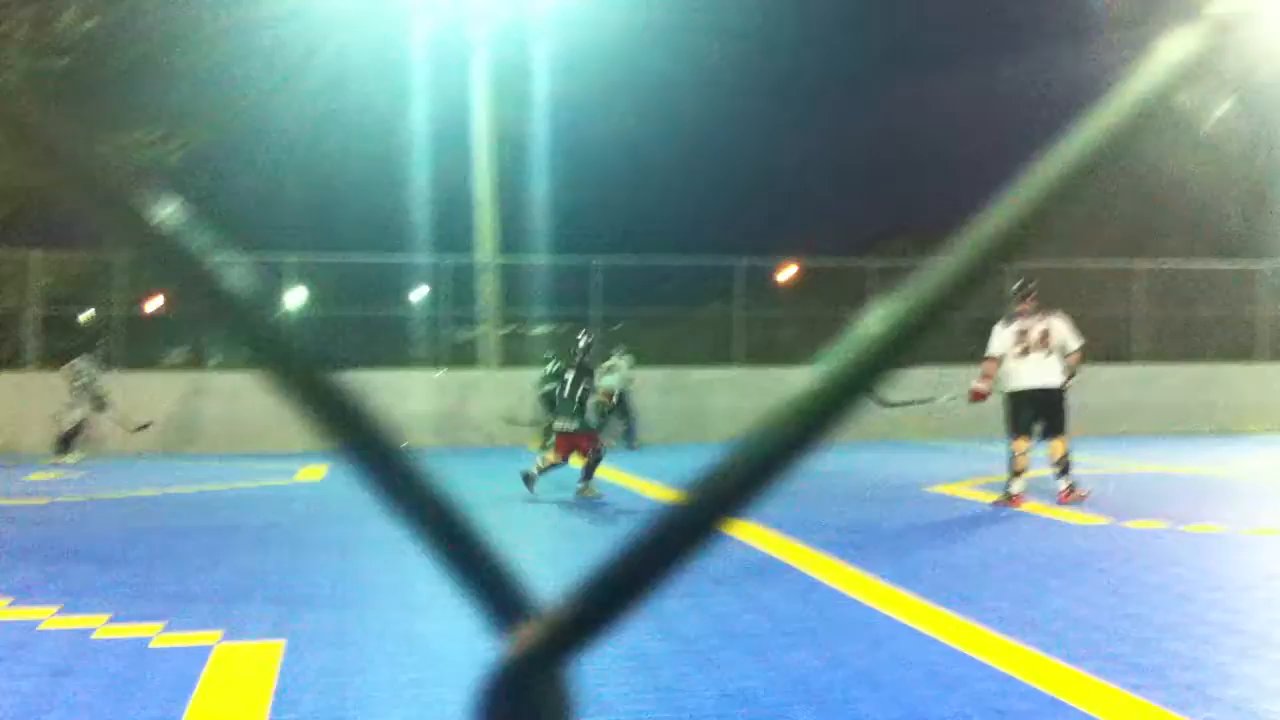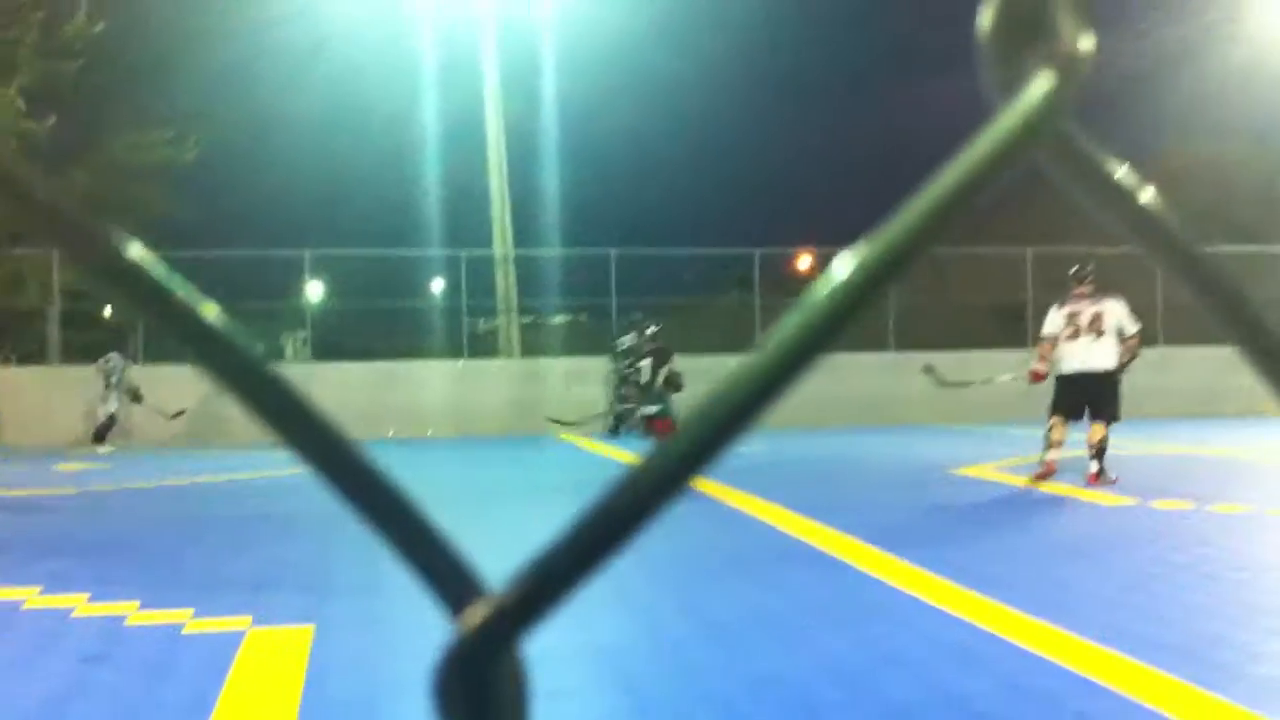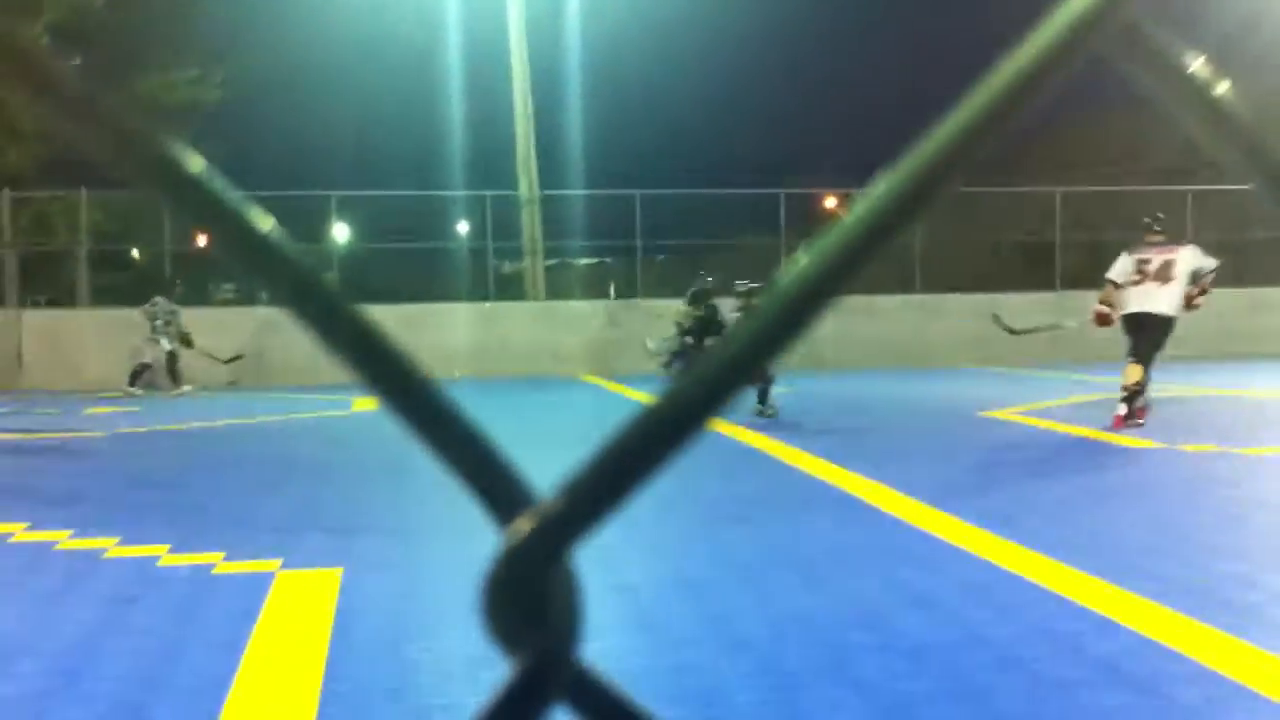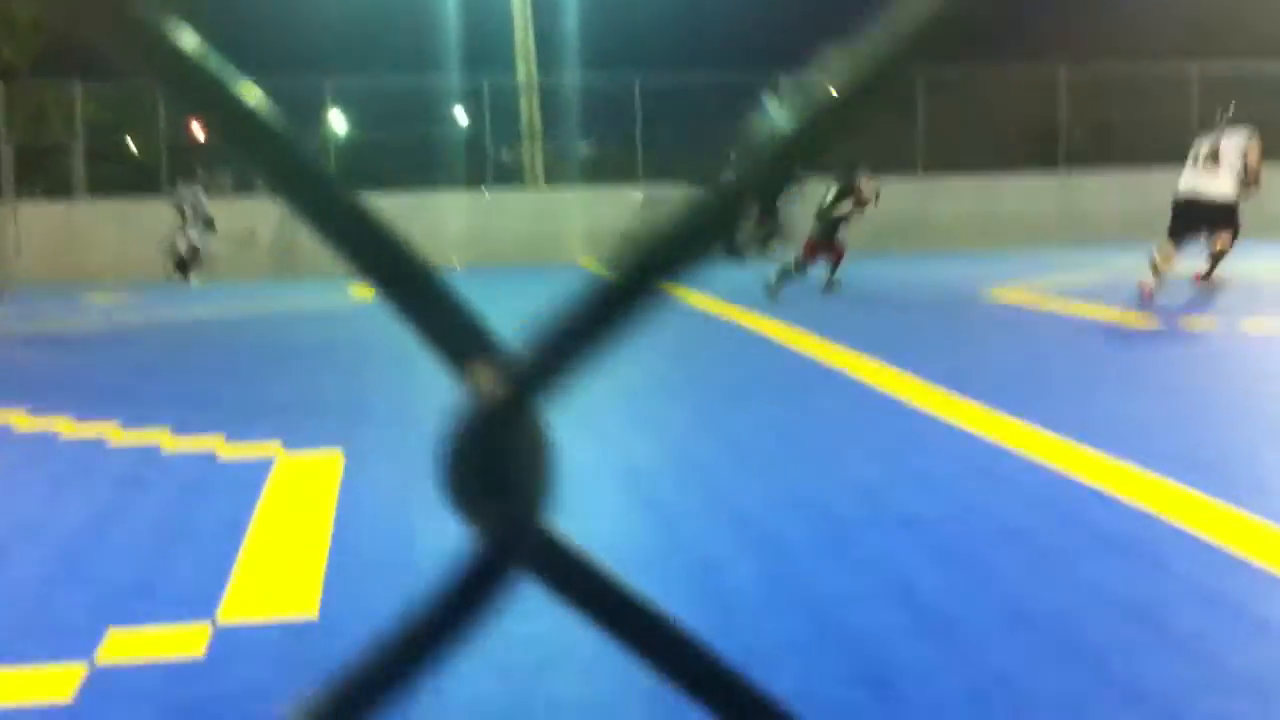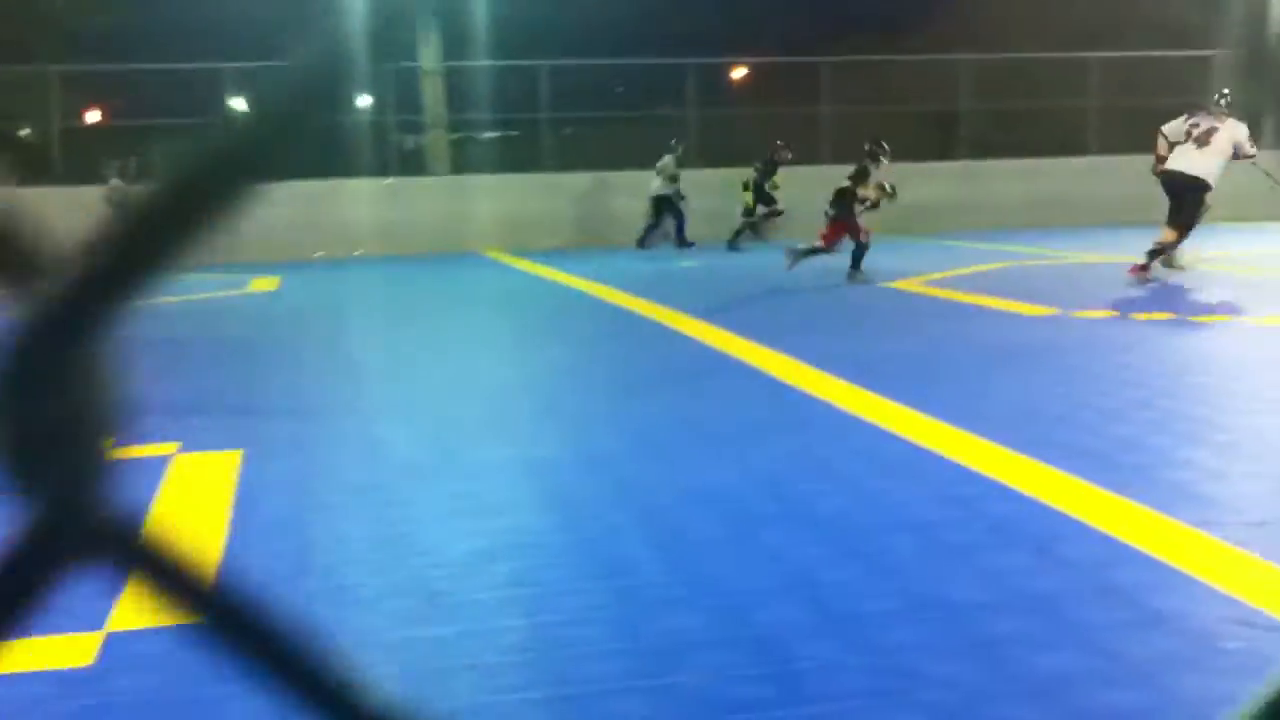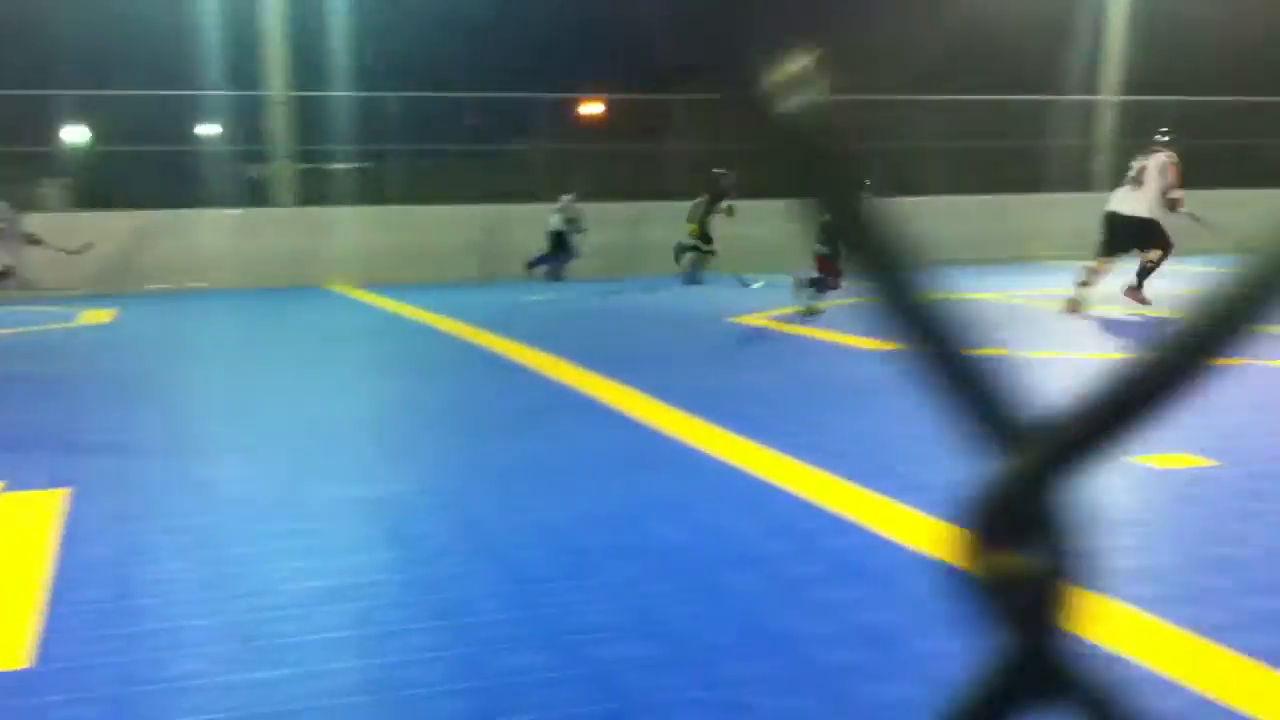
dt=0.3s
person 1, frame 1
left shoulder: (1005, 325)
right shoulder: (1056, 319)
left elbow: (993, 358)
right elbow: (1075, 351)
left wrist: (982, 385)
right wrist: (1065, 377)
left hip: (1020, 389)
right hip: (1052, 387)
left knee: (1020, 439)
right knee: (1056, 435)
left ankle: (1014, 491)
right ankle: (1066, 488)
person 1, frame 2
left shoulder: (1060, 308)
right shoulder: (1113, 303)
left elbow: (1048, 340)
right elbow: (1132, 336)
left wrist: (1040, 366)
right wrist: (1125, 359)
left hip: (1069, 372)
right hip: (1103, 371)
left knee: (1059, 416)
right knee: (1100, 420)
left ankle: (1049, 461)
right ankle: (1096, 470)
person 1, frame 3
left shoulder: (1131, 254)
right shoulder: (1186, 251)
left elbow: (1113, 283)
right elbow: (1211, 269)
left wrist: (1103, 308)
right wrist: (1197, 295)
left hip: (1132, 312)
right hip: (1162, 315)
left knee: (1138, 357)
right knee: (1140, 361)
left ankle: (1139, 403)
right ankle: (1123, 412)
person 1, frame 4
left shoulder: (1204, 141)
right shoulder: (1241, 135)
right elbow: (1252, 146)
right wrist: (1252, 178)
left hip: (1187, 196)
right hip: (1220, 199)
left knee: (1172, 241)
right knee: (1227, 231)
left ankle: (1151, 283)
right ankle: (1207, 273)
person 1, frame 5
left shoulder: (1193, 118)
right shoulder: (1236, 127)
left elbow: (1164, 133)
right elbow: (1249, 153)
left wrist: (1160, 161)
right wrist: (1232, 151)
left hip: (1172, 173)
right hip: (1197, 180)
right knee: (1179, 227)
left ankle: (1168, 254)
right ankle: (1143, 266)
person 1, frame 6
left shoulder: (1139, 160)
right shoulder: (1166, 158)
right elbow: (1168, 167)
right wrist: (1175, 195)
left hip: (1114, 213)
right hip: (1138, 219)
left knee: (1104, 258)
right knee: (1163, 248)
left ankle: (1078, 298)
right ankle: (1136, 287)
